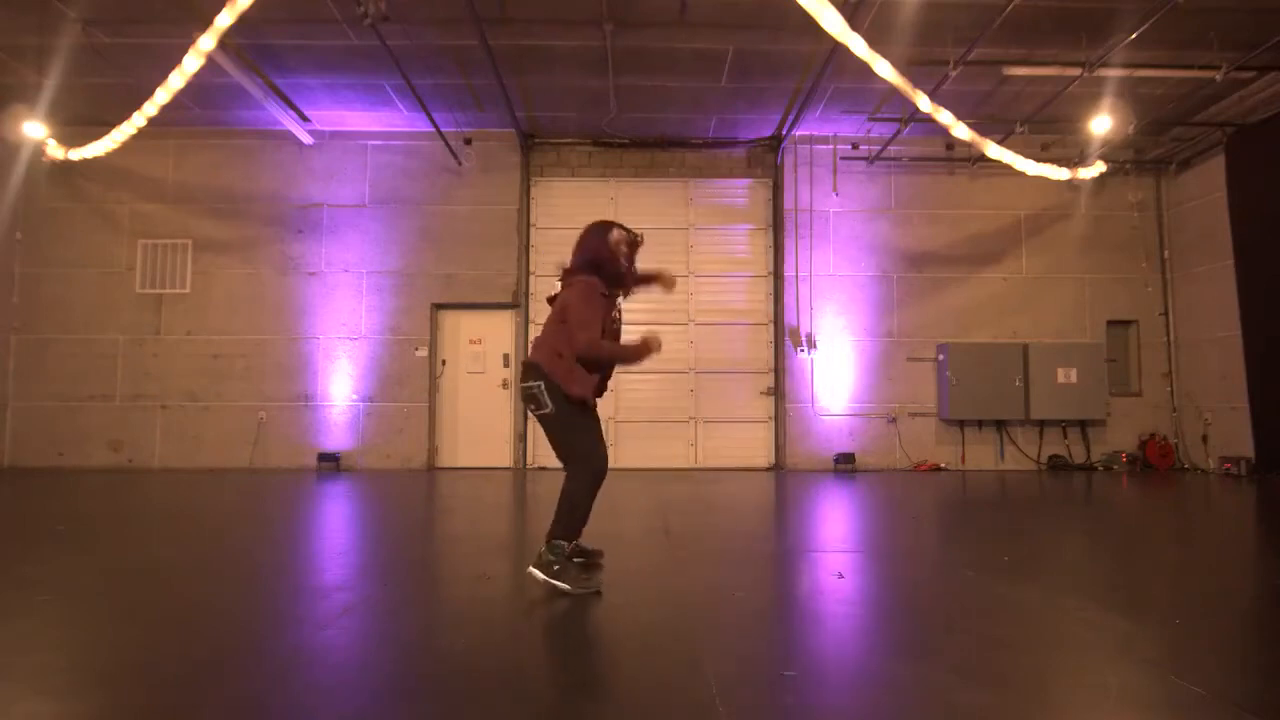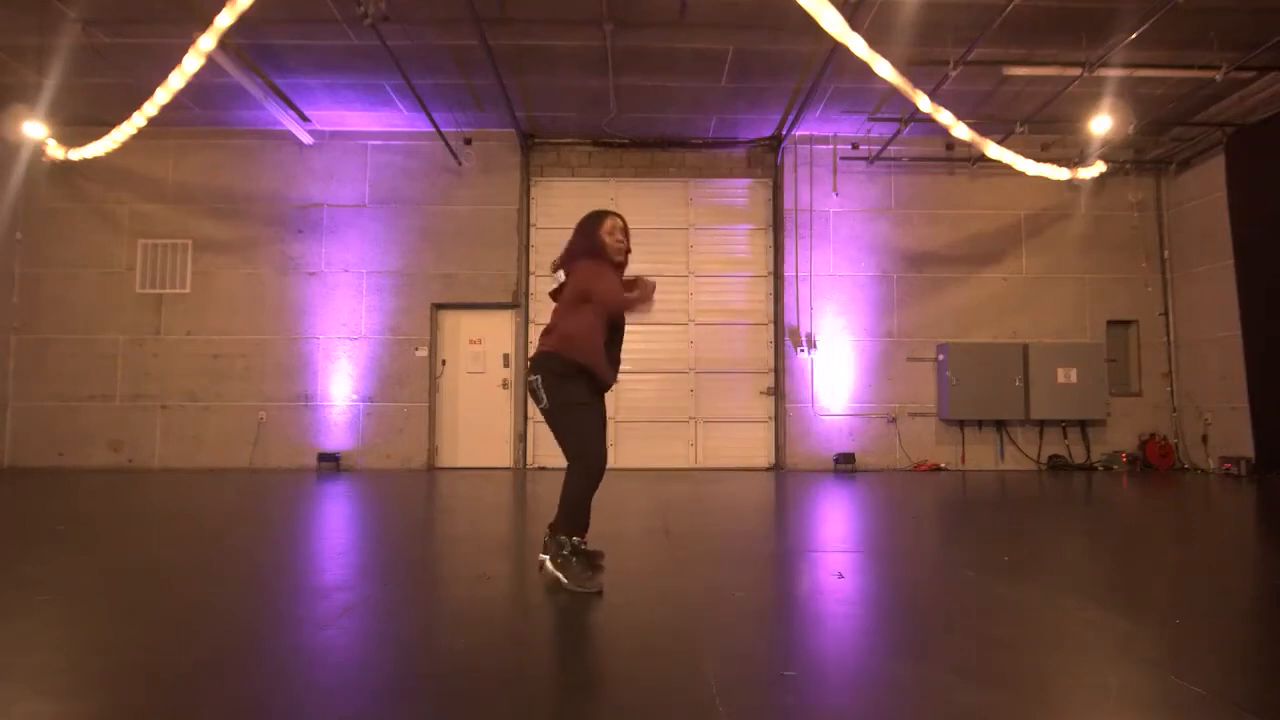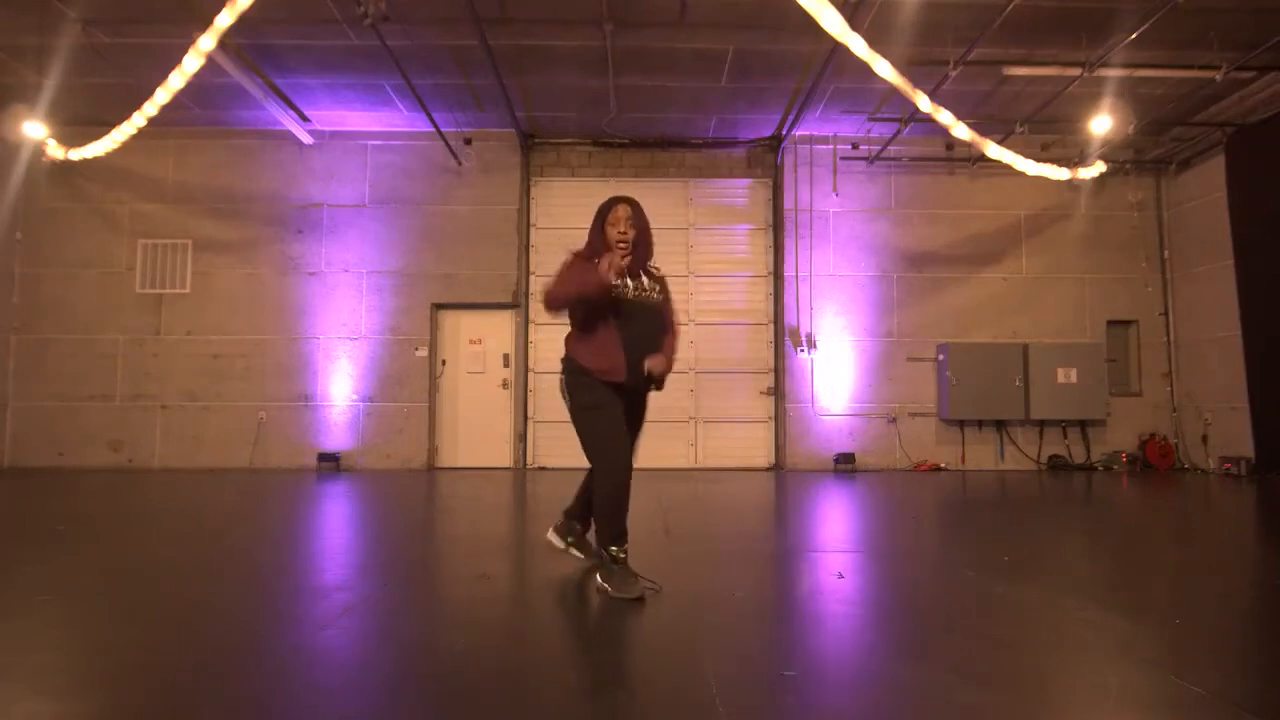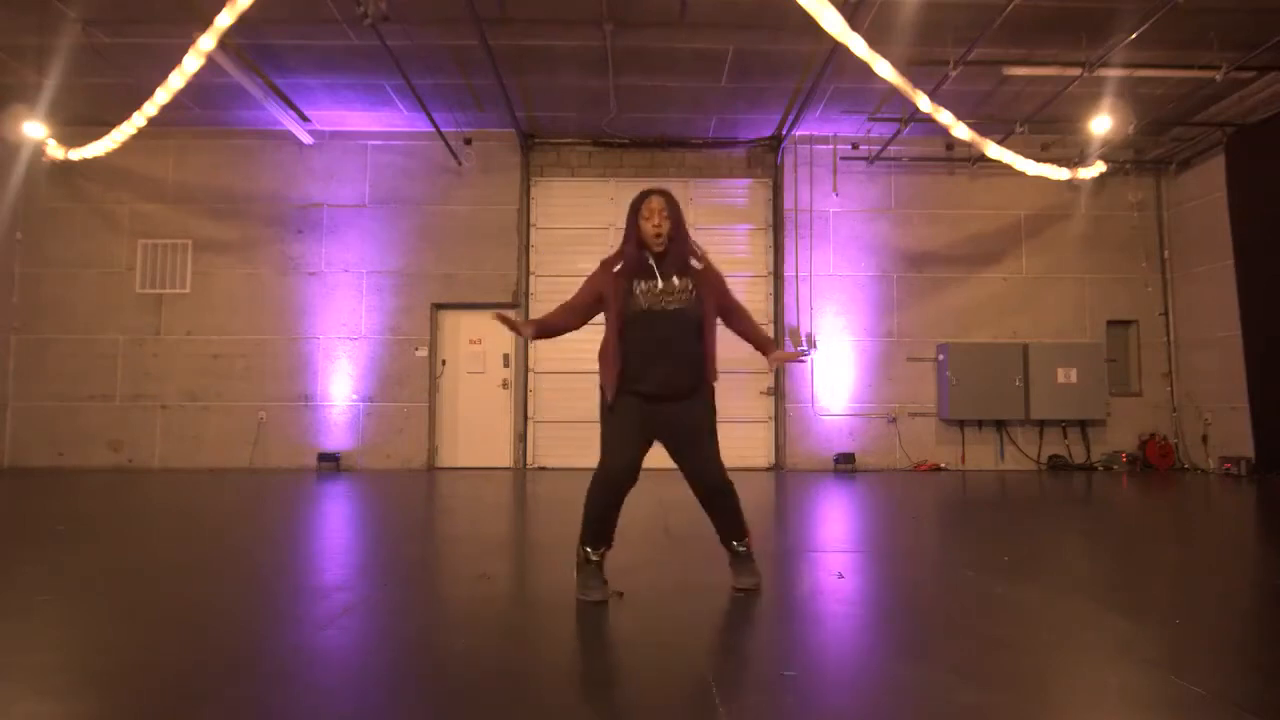
dt=0.5s
person 1, frame 1
left shoulder: (602, 285)
right shoulder: (585, 288)
left elbow: (624, 279)
right elbow: (589, 346)
left wrist: (654, 276)
right wrist: (637, 350)
left hip: (567, 386)
right hip: (550, 384)
left knee: (590, 465)
right knee: (590, 464)
left ankle: (564, 544)
right ankle: (553, 557)
person 1, frame 2
left shoulder: (602, 275)
right shoulder: (590, 269)
left elbow: (617, 292)
right elbow: (618, 302)
left wrist: (635, 285)
right wrist: (639, 294)
left hip: (584, 380)
right hip: (559, 377)
left knee: (587, 462)
right knee: (590, 458)
left ankle: (559, 542)
right ankle: (564, 551)
person 1, frame 3
left shoulder: (653, 277)
right shoulder: (586, 268)
left elbow: (667, 327)
right elbow: (554, 300)
left wrist: (664, 357)
right wrist: (600, 279)
left hip: (632, 387)
right hip: (591, 381)
left knee: (608, 466)
right knee: (614, 464)
left ankle: (569, 528)
right ankle: (612, 560)
person 1, frame 4
left shoulder: (699, 270)
right shoulder: (615, 273)
left elbow: (731, 311)
right elbow: (575, 310)
left wrist: (768, 347)
right wrist: (534, 328)
left hip: (688, 397)
right hip: (631, 396)
left knee: (710, 478)
right knee: (614, 474)
left ankle: (739, 550)
right ankle: (589, 562)
